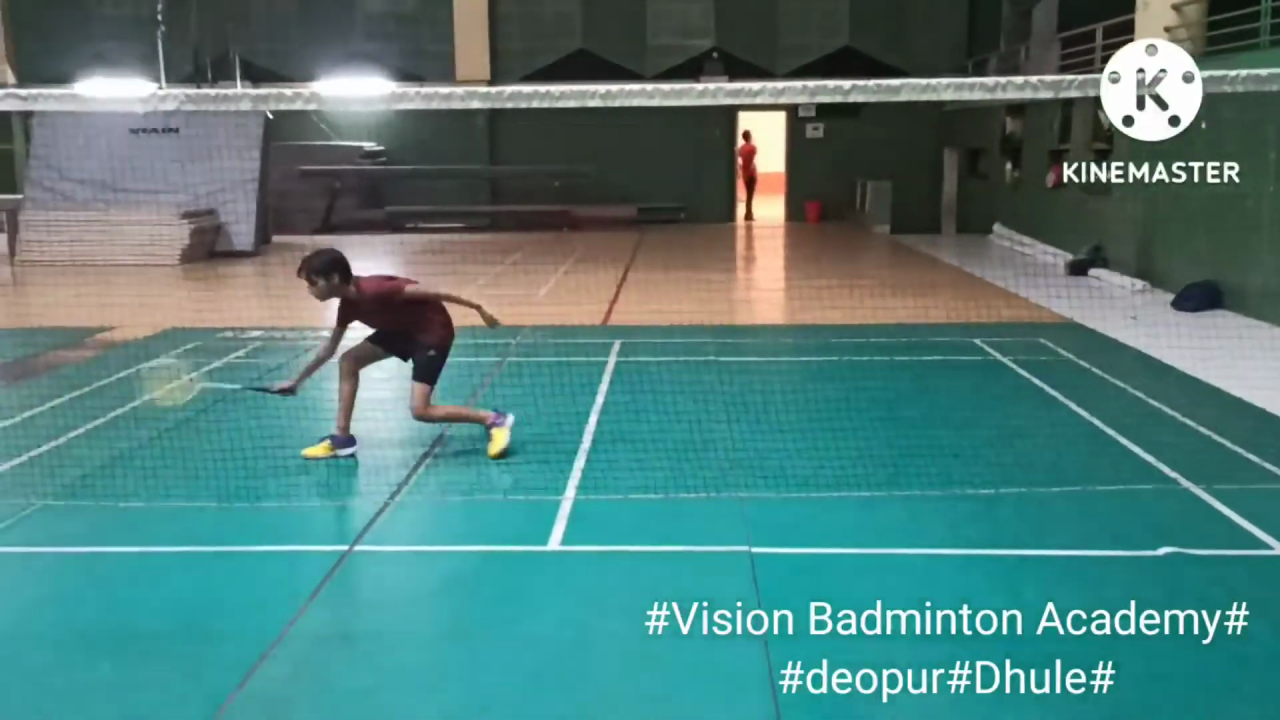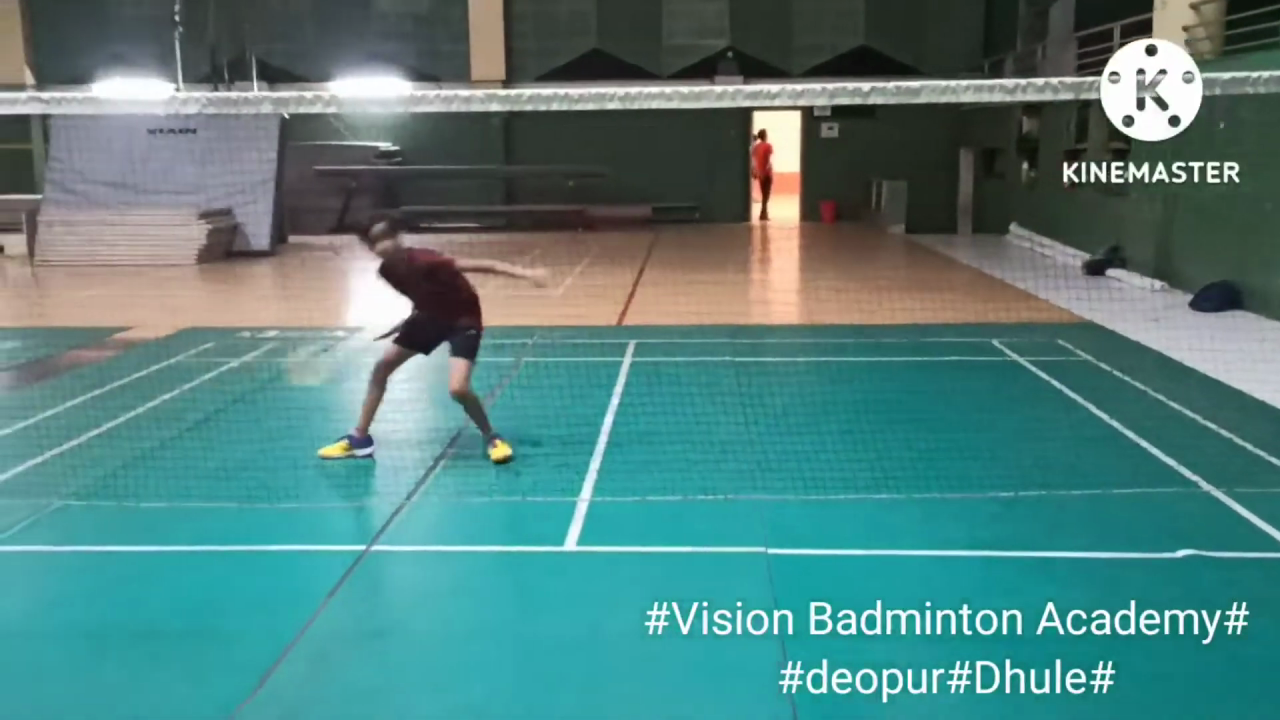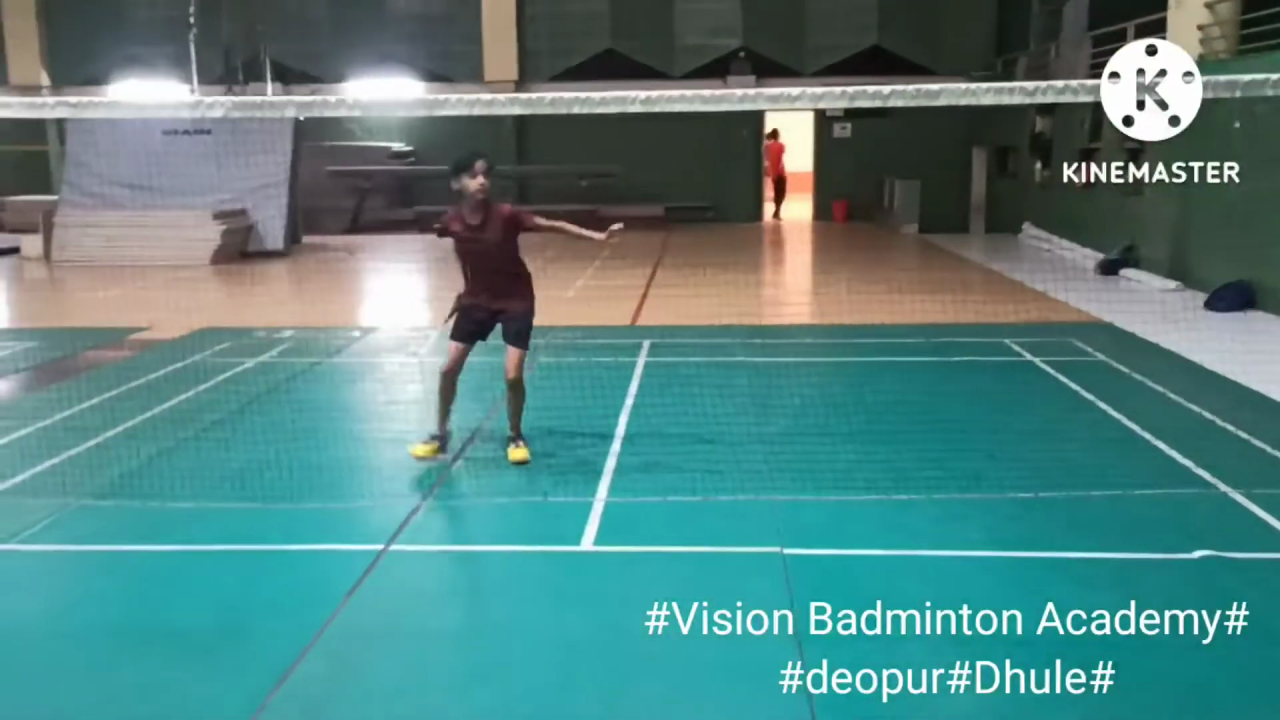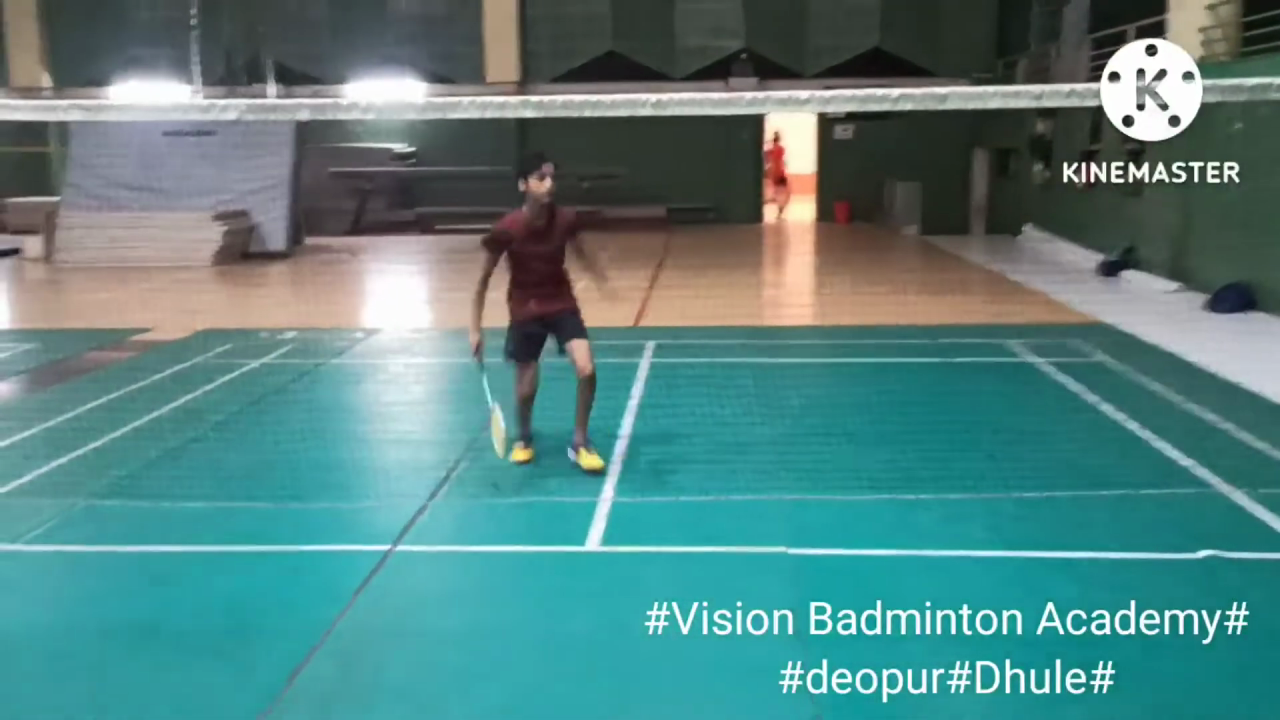
dt=0.2s
person 1, frame 1
left shoulder: (375, 291)
right shoulder: (347, 305)
left elbow: (426, 292)
right elbow: (330, 347)
left wrist: (478, 307)
right wrist: (298, 381)
left hip: (434, 331)
right hip: (402, 329)
left knee: (420, 411)
right knee: (348, 363)
left ankle: (495, 420)
right ankle: (342, 438)
person 1, frame 2
left shoulder: (424, 261)
right shoulder: (388, 269)
left elbow: (478, 266)
left wrist: (526, 274)
left hip: (464, 318)
right hip: (430, 316)
left knee: (458, 389)
right knee: (382, 368)
left ankle: (492, 437)
right ankle: (360, 438)
person 1, frame 3
left shoulder: (505, 216)
right shoulder: (451, 223)
left elbow: (553, 225)
left wrist: (598, 236)
right wrist: (466, 290)
left hip: (516, 301)
right hip: (477, 299)
left knee: (513, 375)
right knee: (449, 369)
left ankle: (516, 437)
right ankle: (440, 435)
person 1, frame 4
left shoulder: (565, 220)
right shoulder: (508, 228)
right elbow: (484, 278)
left wrist: (600, 278)
right wrist: (476, 328)
left hip: (561, 304)
right hip: (526, 310)
left knee: (586, 372)
right knee: (526, 390)
left ankle: (580, 442)
right ankle: (524, 438)
